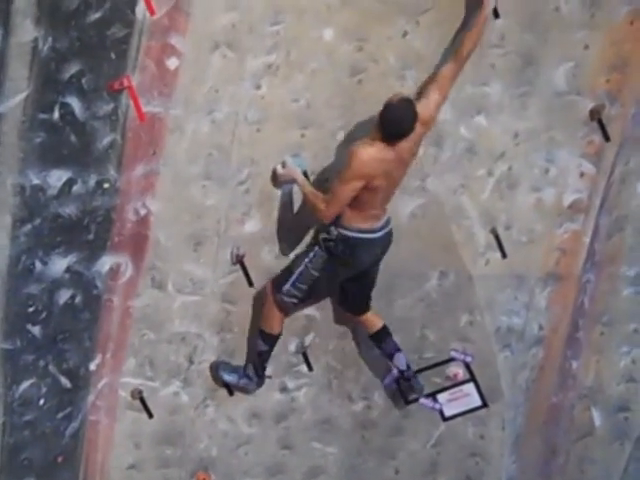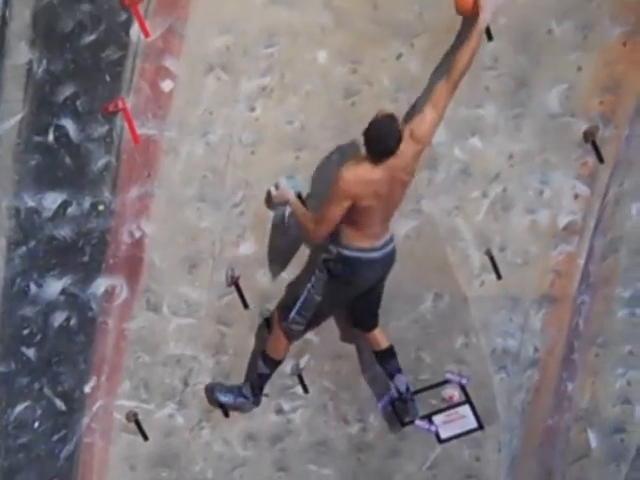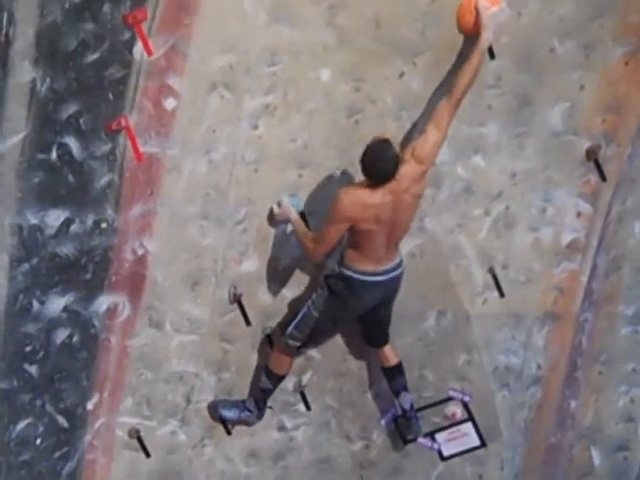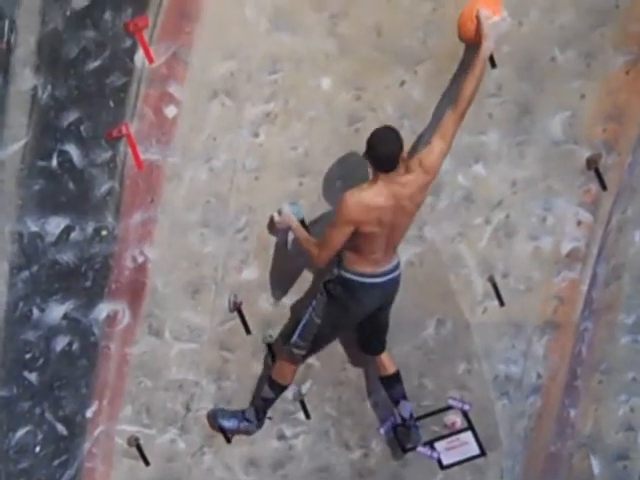
dt=0.2s
person 1, frame 1
left shoulder: (364, 157)
right shoulder: (421, 124)
left elbow: (326, 212)
right elbow: (456, 59)
left wrist: (297, 178)
left hip: (348, 242)
right hip: (379, 238)
left knee: (276, 299)
right knee: (360, 308)
left ankle: (252, 375)
right ankle: (406, 374)
person 1, frame 2
left shoulder: (351, 177)
right shoulder: (415, 144)
left elbow: (317, 232)
right elbow: (450, 79)
left wrist: (290, 199)
left hip: (350, 262)
right hip: (384, 256)
left knee: (285, 324)
right knee: (368, 325)
left ankle: (249, 394)
right ankle: (405, 396)
person 1, frame 3
left shoulder: (351, 201)
right shoulder: (418, 167)
left elbow: (316, 252)
right elbow: (450, 99)
left wrist: (291, 217)
right wrist: (480, 39)
left hip: (354, 284)
right hip: (391, 278)
left knee: (288, 342)
right knee: (379, 342)
left ankle: (252, 408)
right ankle: (409, 415)
person 1, frame 4
left shoulder: (355, 202)
right shoulder: (422, 175)
left elbow: (320, 256)
right elbow: (457, 110)
left wrist: (293, 225)
right wrist: (483, 49)
left hip: (352, 288)
right hip: (389, 281)
left knee: (292, 353)
right knee: (376, 350)
left ankle: (253, 416)
right ankle: (409, 424)
